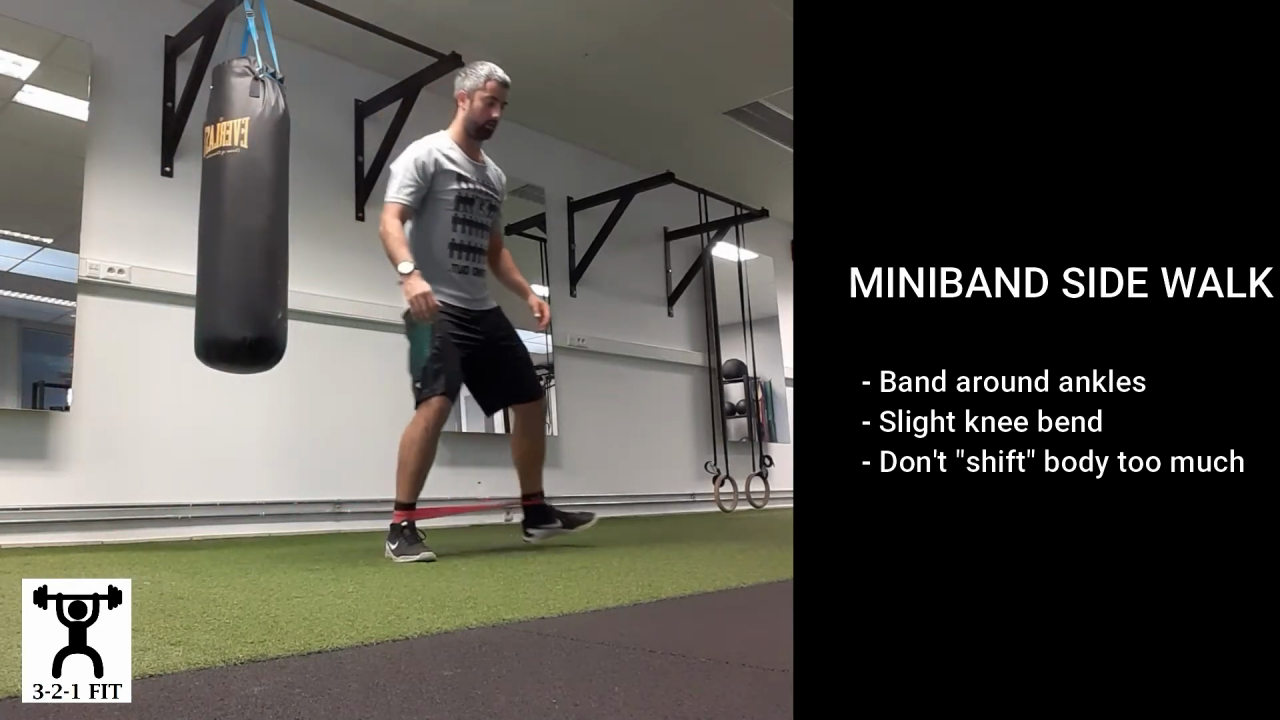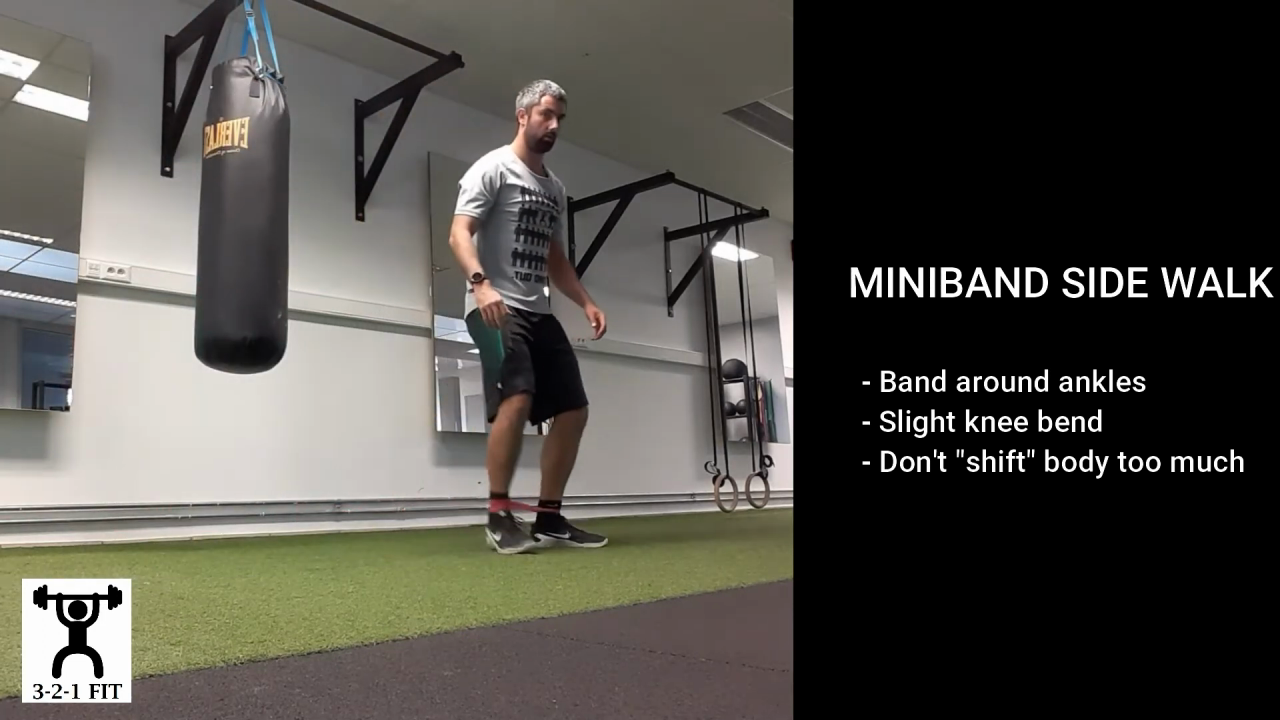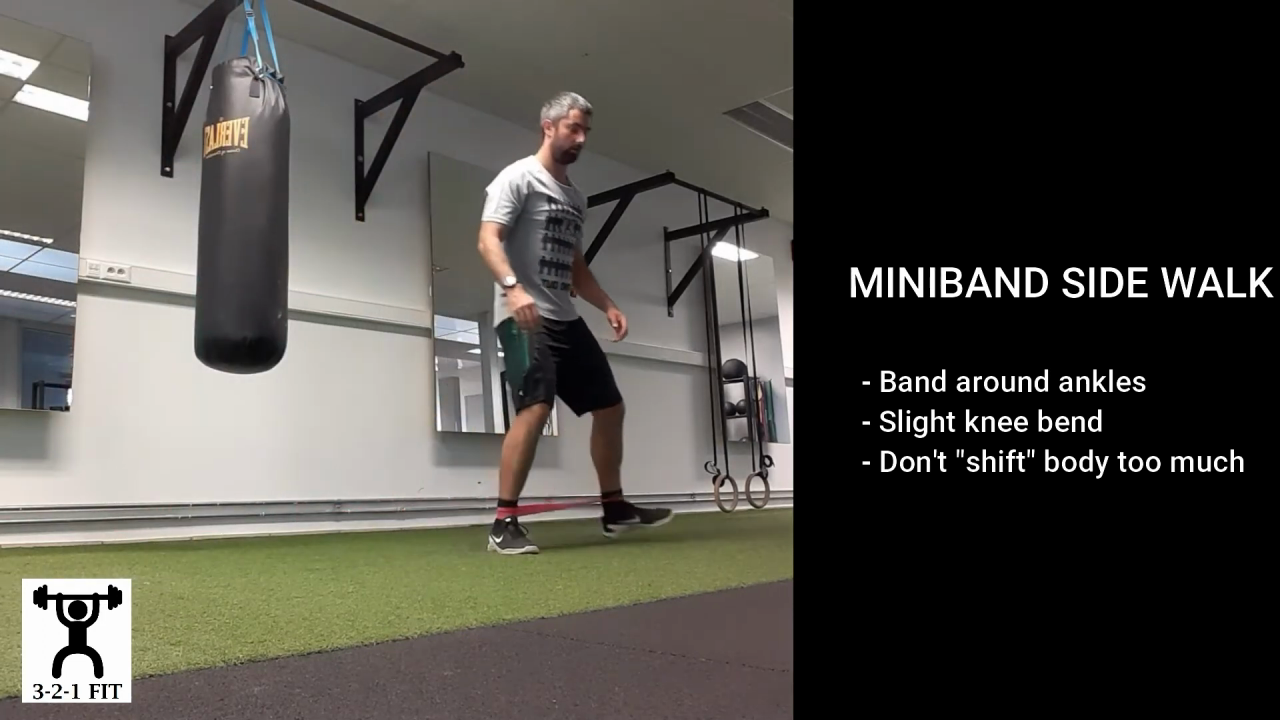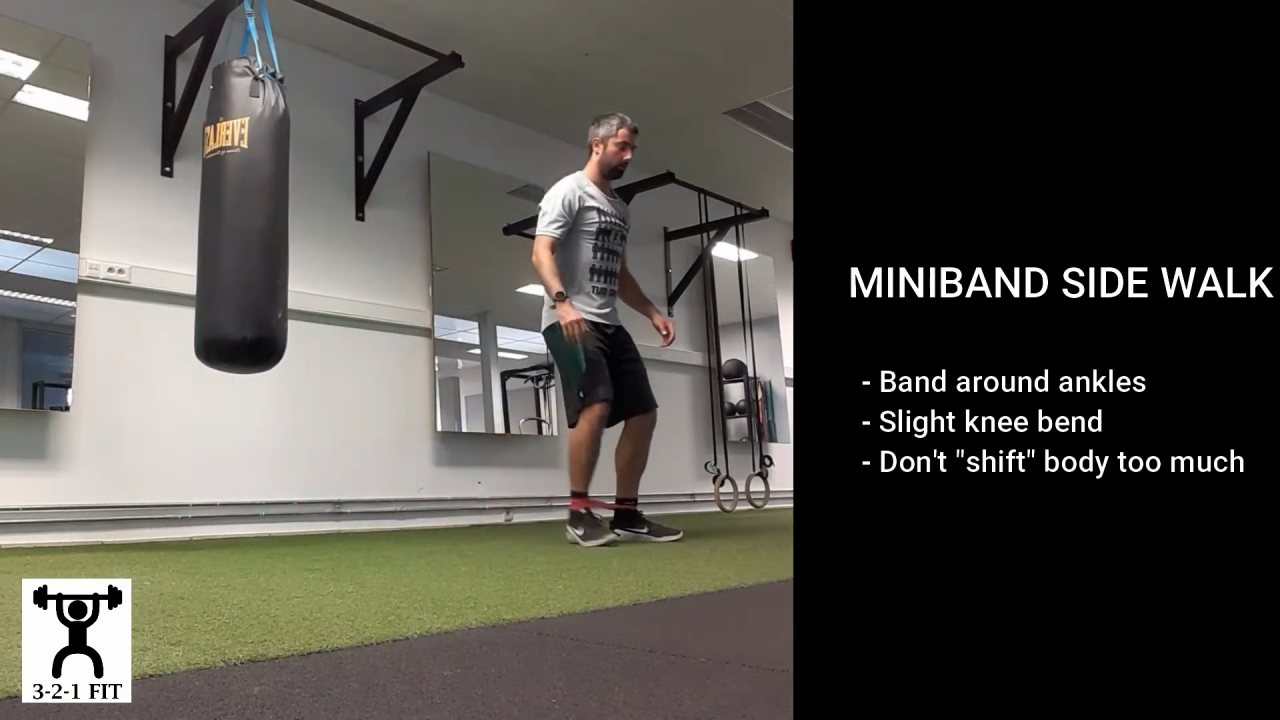
dt=0.5s
person 1, frame 1
left shoulder: (492, 174)
right shoulder: (427, 155)
right elbow: (391, 221)
left wrist: (528, 292)
right wrist: (409, 273)
left hip: (482, 309)
right hip: (437, 307)
left knee: (531, 401)
right knee: (435, 402)
left ankle: (536, 513)
right ankle: (401, 527)
person 1, frame 2
left shoulder: (554, 187)
right shoulder: (493, 168)
right elbow: (460, 233)
left wrist: (586, 301)
right wrist: (480, 283)
left hip: (538, 312)
right hip: (496, 309)
left knee: (573, 411)
right knee: (516, 399)
left ankle: (549, 518)
right ankle: (499, 515)
person 1, frame 3
left shoulder: (574, 195)
right shoulder: (519, 177)
right elbow: (488, 239)
left wrist: (607, 305)
right wrist: (512, 287)
left hip: (565, 318)
right hip: (525, 316)
left knee: (610, 406)
right knee: (533, 406)
left ankle: (615, 509)
right ankle: (504, 523)
person 1, frame 4
left shoulder: (620, 207)
right shoulder: (569, 191)
right elbow: (541, 252)
left wrist: (652, 311)
right wrist: (561, 301)
left hip: (608, 323)
right hip: (572, 322)
left knee: (642, 414)
right knee: (595, 406)
left ankle: (626, 514)
right ankle: (579, 512)
